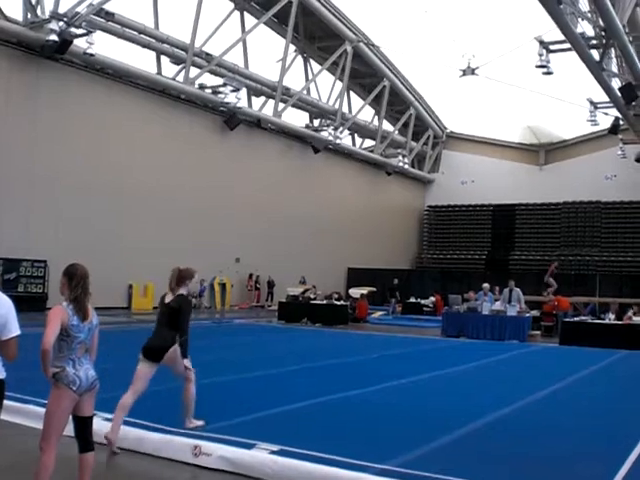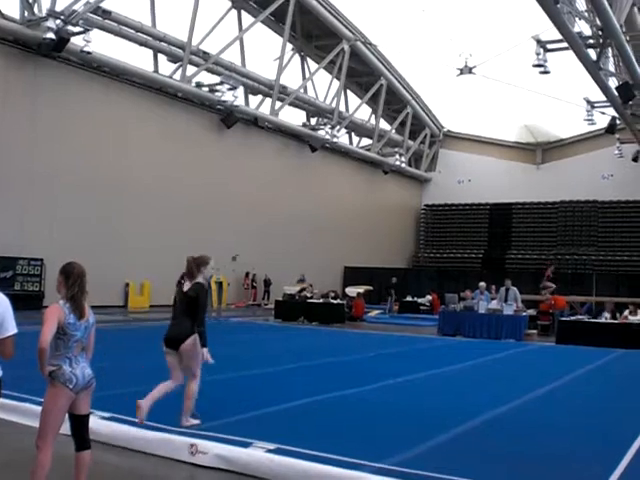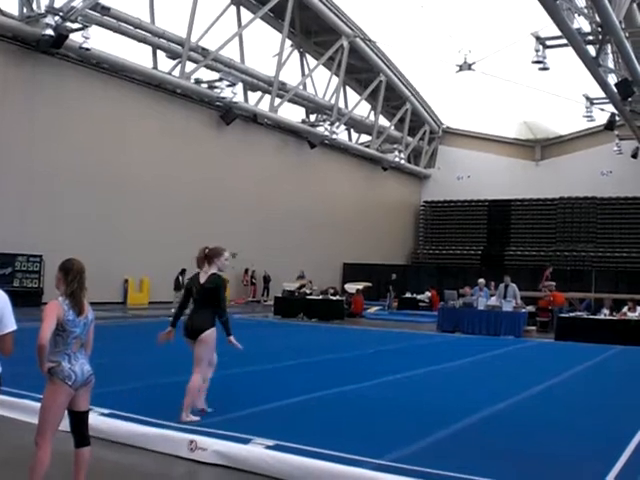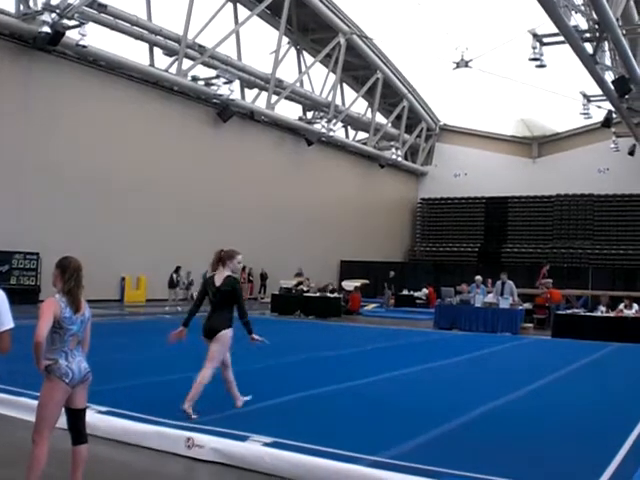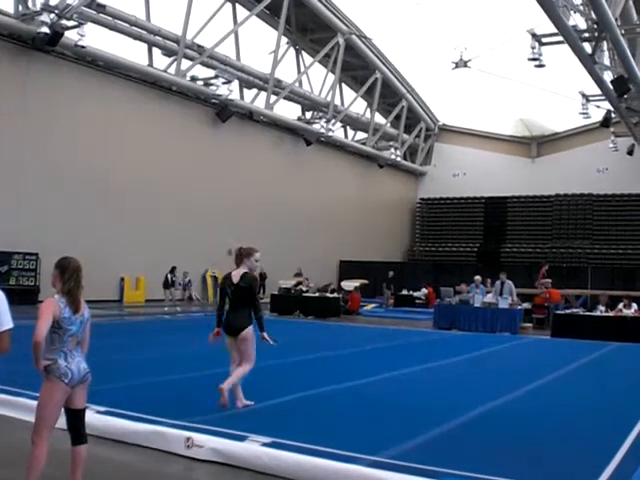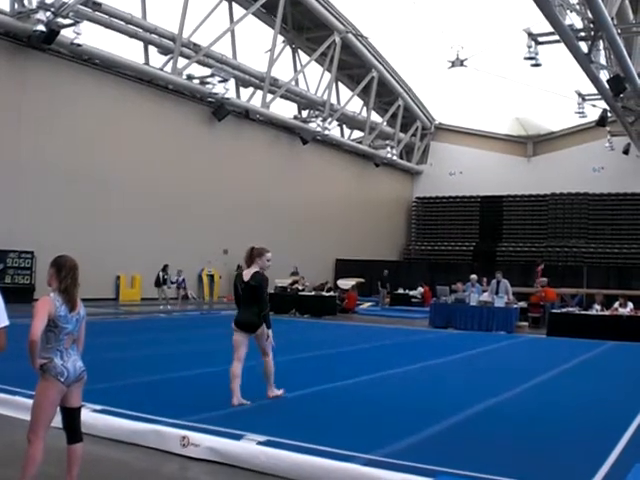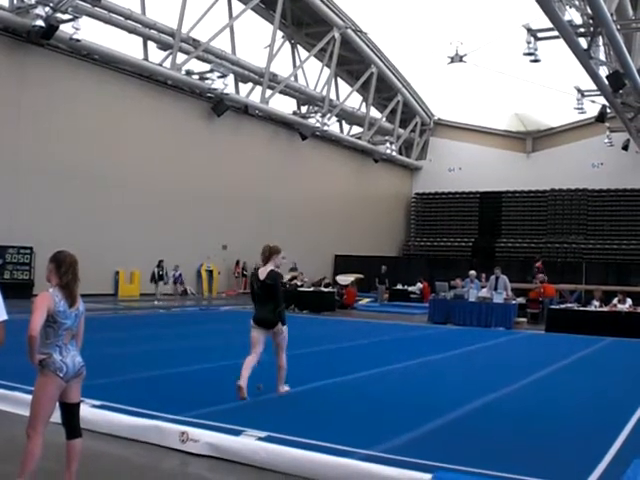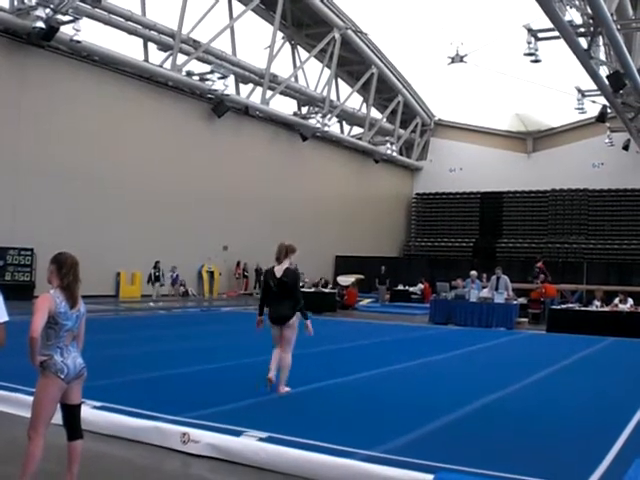
dt=0.2s
person 1, frame 1
left shoulder: (59, 311)
right shoulder: (92, 313)
left elbow: (46, 346)
left wrist: (46, 369)
left hip: (67, 380)
right hip: (89, 377)
left knee: (48, 444)
right knee: (86, 439)
person 1, frame 2
left shoulder: (56, 310)
right shoulder: (88, 312)
left elbow: (43, 344)
left wrist: (43, 368)
left hip: (64, 378)
right hip: (85, 375)
left knee: (44, 443)
right knee: (82, 438)
person 1, frame 3
left shoulder: (55, 306)
right shoulder: (87, 308)
left elbow: (43, 341)
left wrist: (43, 364)
left hip: (63, 375)
right hip: (84, 372)
left knee: (43, 440)
right knee: (82, 434)
person 1, frame 4
left shoulder: (52, 304)
right shoulder: (84, 305)
left elbow: (40, 338)
left wrist: (39, 362)
left hip: (60, 372)
right hip: (81, 369)
left knee: (40, 437)
right knee: (79, 432)
person 1, frame 5
left shoulder: (51, 304)
right shoulder: (83, 306)
left elbow: (39, 338)
left wrist: (38, 362)
left hip: (59, 372)
right hip: (80, 369)
left knee: (40, 437)
right knee: (78, 432)
person 1, frame 6
left shoulder: (47, 302)
right shoulder: (79, 304)
left elbow: (34, 337)
left wrist: (34, 360)
left hip: (55, 371)
right hip: (76, 368)
left knee: (36, 436)
right knee: (74, 431)
person 1, frame 7
left shoulder: (46, 298)
right shoulder: (78, 300)
left elbow: (34, 332)
left wrist: (34, 356)
left hip: (54, 367)
right hip: (75, 364)
left knee: (35, 431)
right knee: (73, 426)
person 1, frame 8
left shoulder: (47, 299)
right shoulder: (79, 301)
left elbow: (35, 333)
left wrist: (34, 358)
right wrist: (71, 358)
left hip: (55, 368)
right hip: (76, 365)
left knee: (36, 433)
right knee: (74, 427)
person 2, frame 1
left shoulder: (165, 297)
right shoulder: (185, 301)
right elbow: (183, 331)
right wrist: (186, 358)
left hip: (150, 346)
right hip: (166, 347)
left knee: (134, 391)
right knee: (190, 378)
left ankle: (113, 431)
right ankle: (189, 421)
person 2, frame 2
left shoulder: (182, 286)
right shoulder: (202, 289)
right elbow: (200, 320)
right wrist: (204, 347)
left hip: (171, 335)
right hip: (186, 336)
left knee: (176, 379)
right knee: (194, 377)
left ankle: (145, 403)
right ankle: (186, 418)
person 2, frame 3
left shoulder: (195, 278)
right shoulder: (219, 280)
left elbow: (182, 304)
right elbow: (221, 310)
left wrist: (172, 327)
right wrist: (229, 335)
left hip: (190, 325)
right hip: (206, 328)
left knee: (211, 362)
right knee: (199, 371)
left ankle: (199, 401)
right ankle: (186, 413)
person 2, frame 4
left shoulder: (209, 280)
right shoulder: (234, 282)
left elbow: (196, 305)
right elbow: (241, 309)
left wrist: (184, 326)
right wrist: (250, 333)
left hip: (209, 326)
right hip: (223, 328)
left knee: (226, 363)
right knee: (209, 368)
left ankle: (238, 399)
right ankle: (188, 404)
person 2, frame 5
left shoulder: (226, 278)
right shoulder: (251, 279)
left elbow: (221, 304)
right elbow: (256, 307)
left wrist: (218, 326)
right wrist: (263, 331)
left hip: (229, 323)
right hip: (244, 324)
left knee: (236, 362)
right knee: (248, 363)
left ankle: (239, 400)
right ankle: (225, 386)
person 2, frame 6
left shoulder: (239, 276)
right shoulder: (261, 278)
right elbow: (264, 305)
right wrist: (269, 328)
left hip: (240, 321)
right hip: (256, 321)
left knee: (238, 359)
right knee: (267, 355)
left ankle: (236, 397)
right ankle: (271, 390)
person 2, frame 7
left shoulder: (255, 274)
right shoulder: (276, 276)
right elbow: (279, 302)
right wrist: (284, 324)
left hip: (258, 317)
right hip: (274, 318)
left knee: (254, 354)
right knee: (281, 353)
left ankle: (242, 382)
right ankle: (280, 386)
person 2, frame 8
left shoulder: (268, 272)
right shoulder: (293, 273)
left elbow: (264, 296)
right elbow: (297, 298)
left wrist: (260, 315)
right wrist: (306, 319)
left hip: (274, 314)
right hip: (289, 314)
left knee: (278, 347)
right knee: (286, 351)
left ankle: (271, 373)
right ankle: (281, 386)
